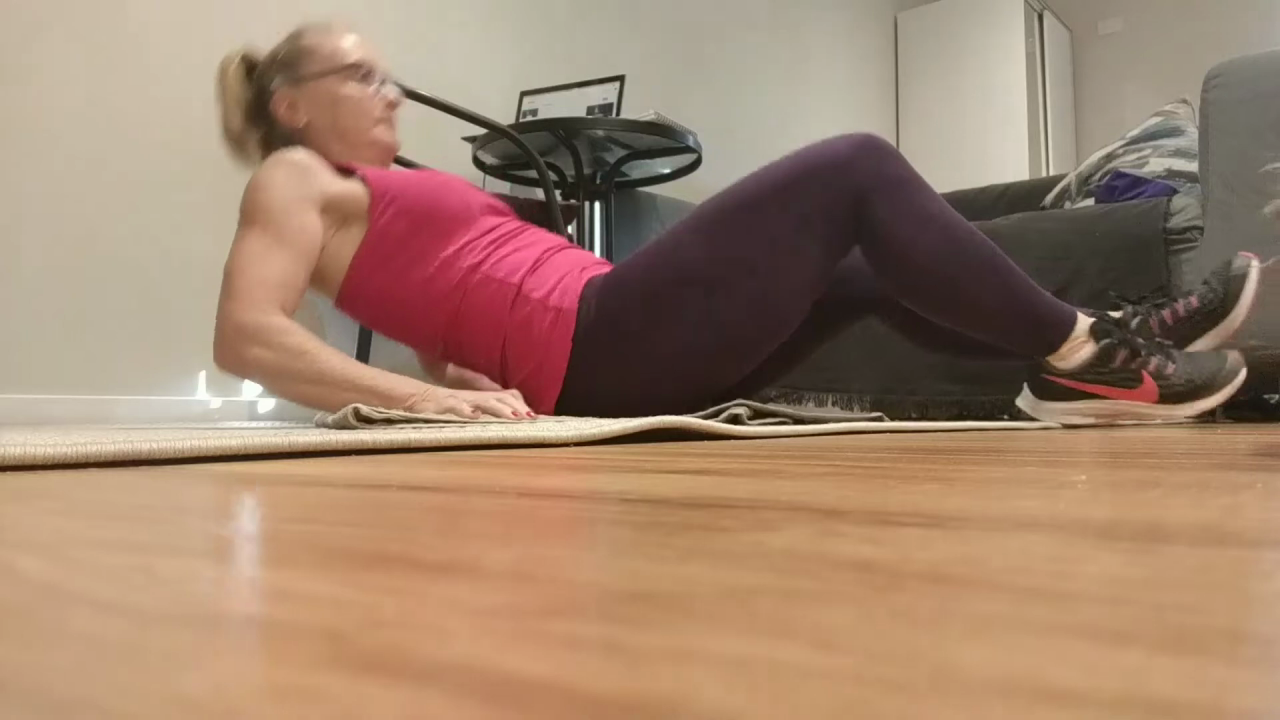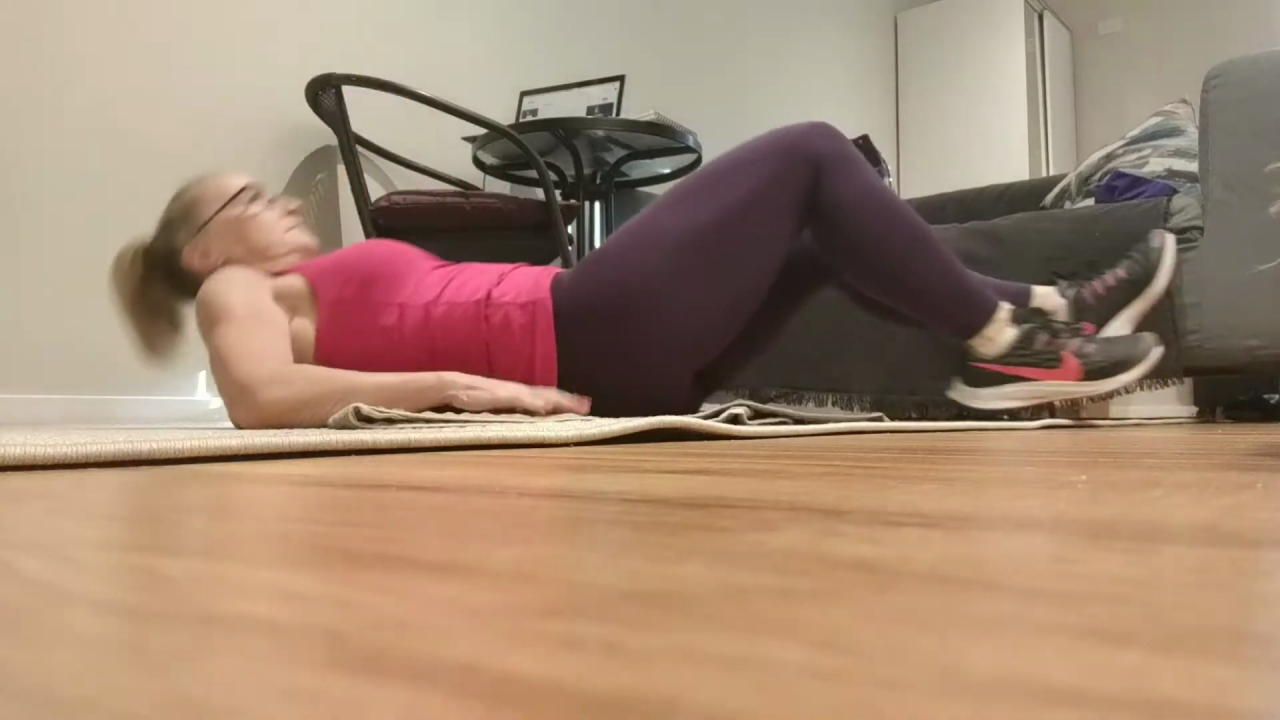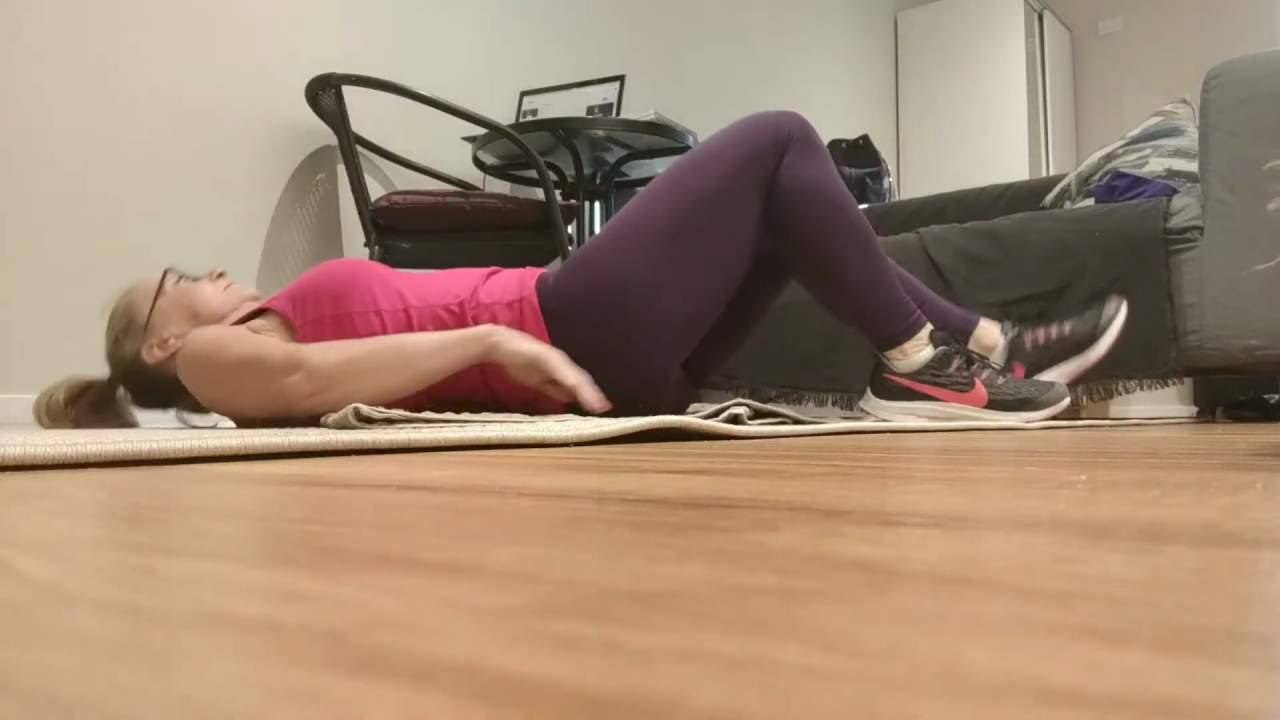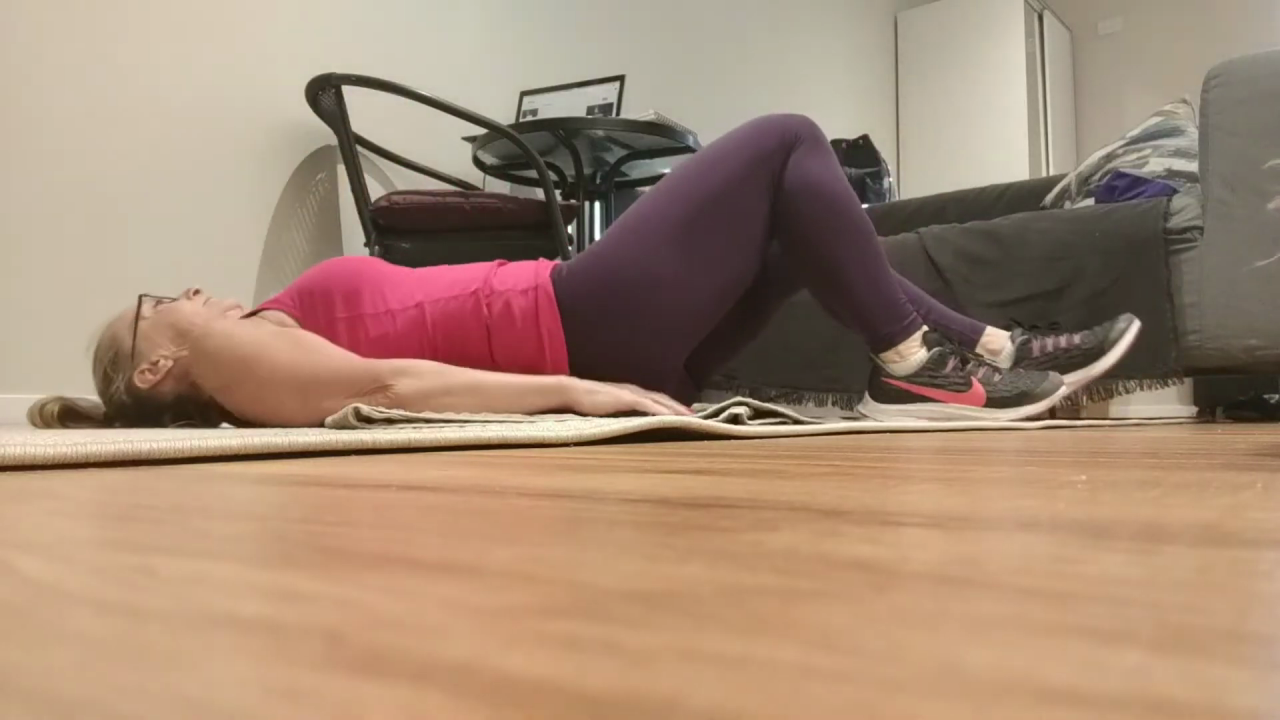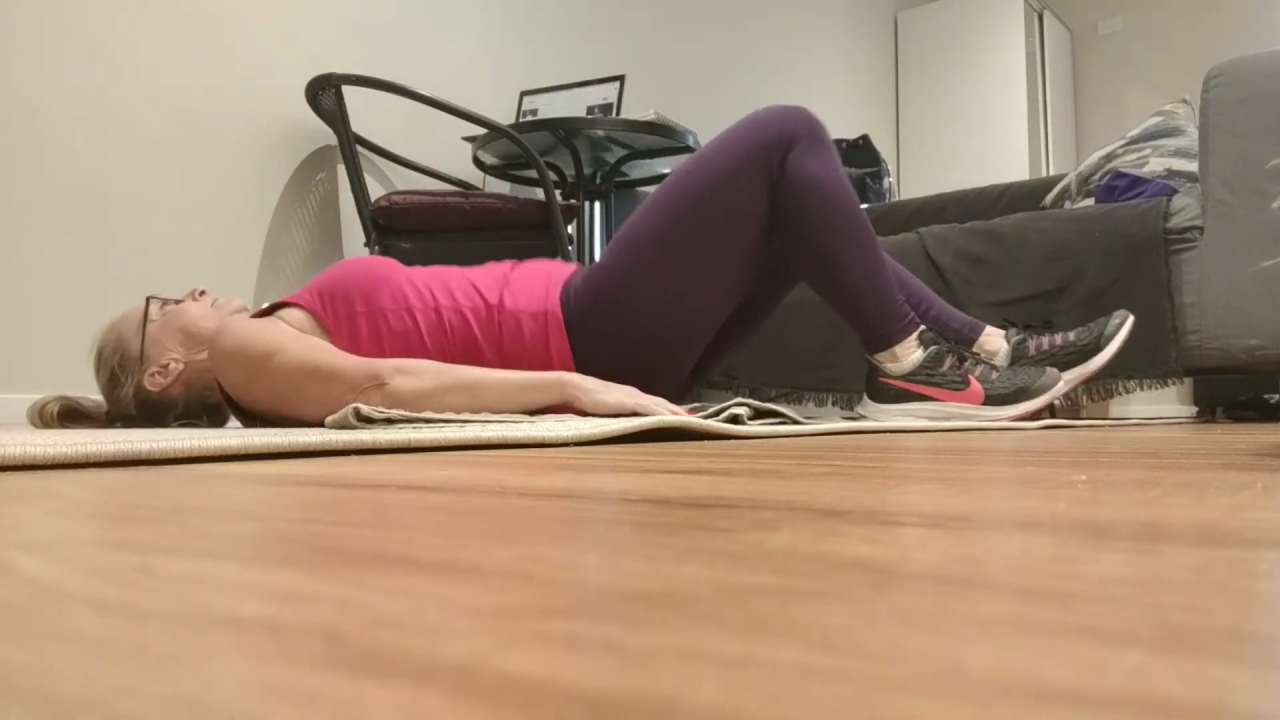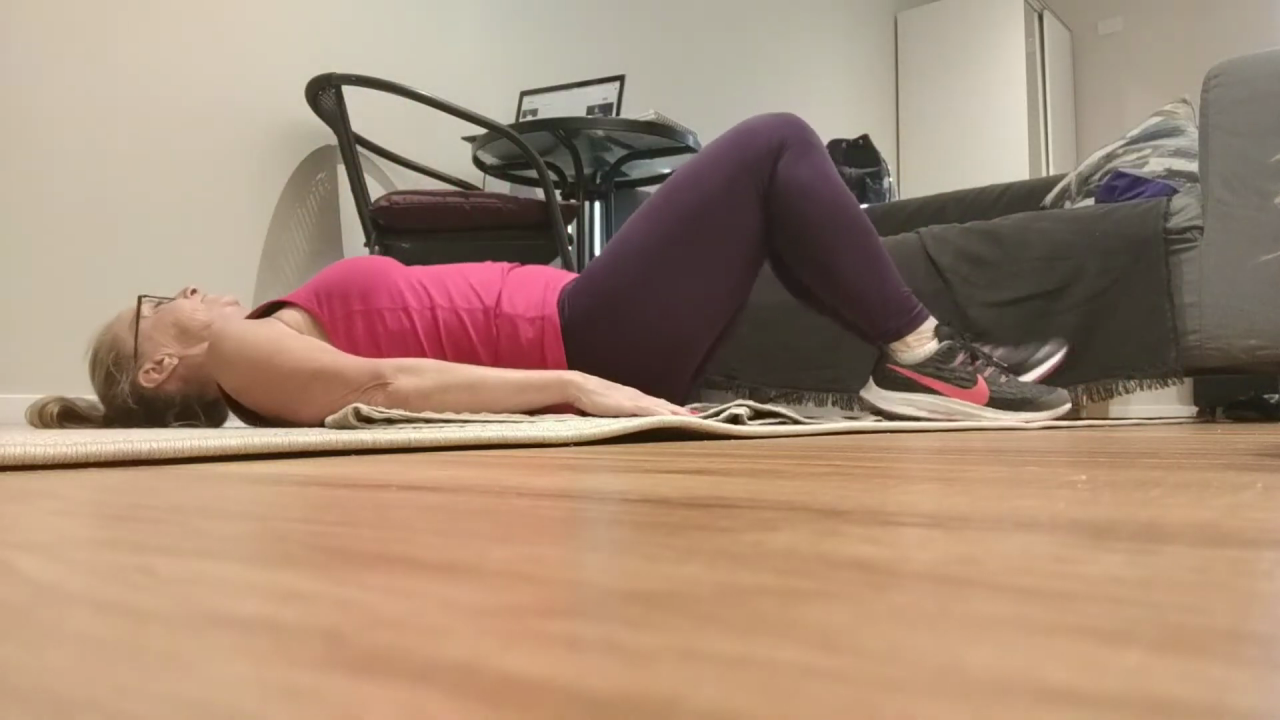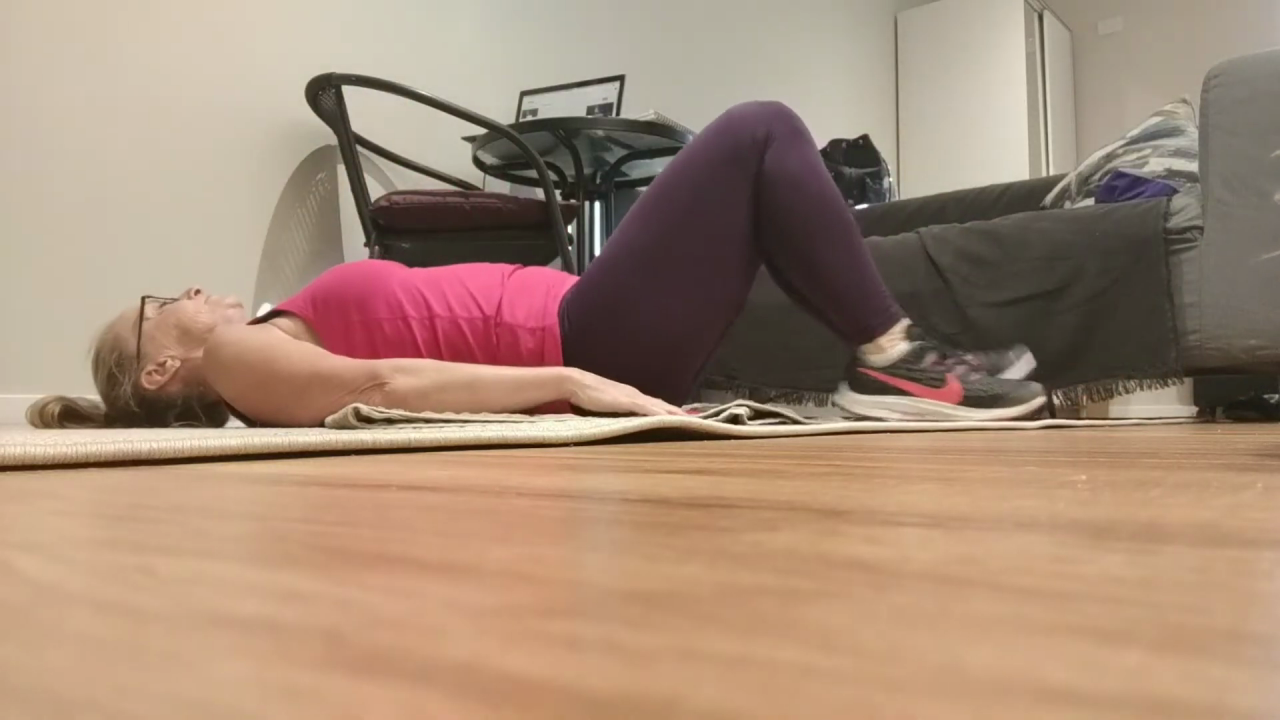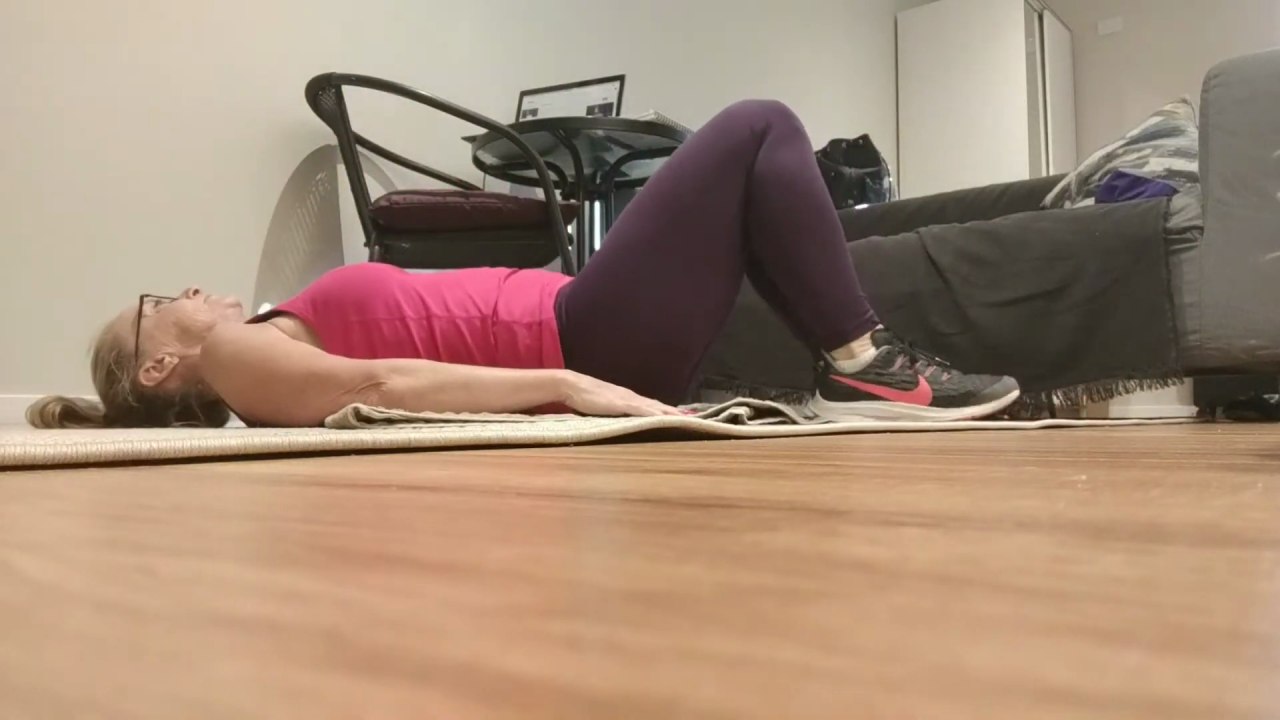
dt=0.3s
person 1, frame 1
left shoulder: (387, 193)
right shoulder: (296, 181)
left elbow: (453, 329)
right elbow: (245, 339)
right wrist: (418, 401)
left hip: (610, 349)
right hip: (597, 358)
left knee: (874, 264)
right knee: (856, 169)
left ankle: (1103, 341)
right ankle: (1081, 364)
person 1, frame 2
left shoulder: (322, 292)
right shoulder: (245, 303)
right elbow: (263, 402)
right wrist: (460, 385)
left hip: (599, 350)
right hip: (588, 343)
left knee: (822, 235)
right knee: (812, 152)
left ankle: (1039, 315)
right ankle: (1005, 349)
person 1, frame 3
left shoulder: (272, 339)
right shoulder: (217, 355)
right elbow: (312, 379)
right wrist: (489, 339)
left hip: (602, 357)
right hip: (577, 336)
left knee: (790, 220)
right knee: (779, 139)
left ankle: (989, 346)
right ankle: (919, 367)
person 1, frame 4
left shoulder: (269, 341)
right shoulder: (232, 358)
right elbow: (385, 386)
right wrist: (571, 390)
left hip: (597, 339)
right hip: (585, 330)
left knee: (803, 227)
right knee: (788, 144)
left ankle: (990, 348)
right ankle: (910, 368)
person 1, frame 5
left shoulder: (274, 341)
right shoulder: (254, 356)
right elbow: (391, 386)
right wrist: (576, 389)
left hip: (599, 343)
right hip: (592, 339)
left knee: (802, 213)
right knee: (787, 136)
left ankle: (991, 351)
right ankle: (909, 368)
person 1, frame 6
left shoulder: (273, 334)
right shoulder: (249, 358)
right elbow: (390, 384)
right wrist: (572, 386)
left hip: (584, 332)
right hip: (591, 343)
left knee: (769, 193)
right knee: (775, 145)
left ankle: (927, 353)
right ankle: (918, 364)
person 1, frame 7
left shoulder: (273, 340)
right shoulder: (241, 362)
right elbow: (388, 386)
right wrist: (572, 383)
left hip: (577, 323)
right hip: (588, 344)
left knee: (756, 174)
right knee: (761, 131)
left ankle: (902, 357)
right ankle: (892, 363)
person 1, frame 8
left shoulder: (270, 344)
right shoulder: (241, 363)
right elbow: (386, 385)
right wrist: (569, 386)
left hip: (578, 330)
right hip: (588, 344)
left knee: (750, 164)
right knee: (760, 127)
left ankle: (860, 359)
right ankle: (861, 368)
